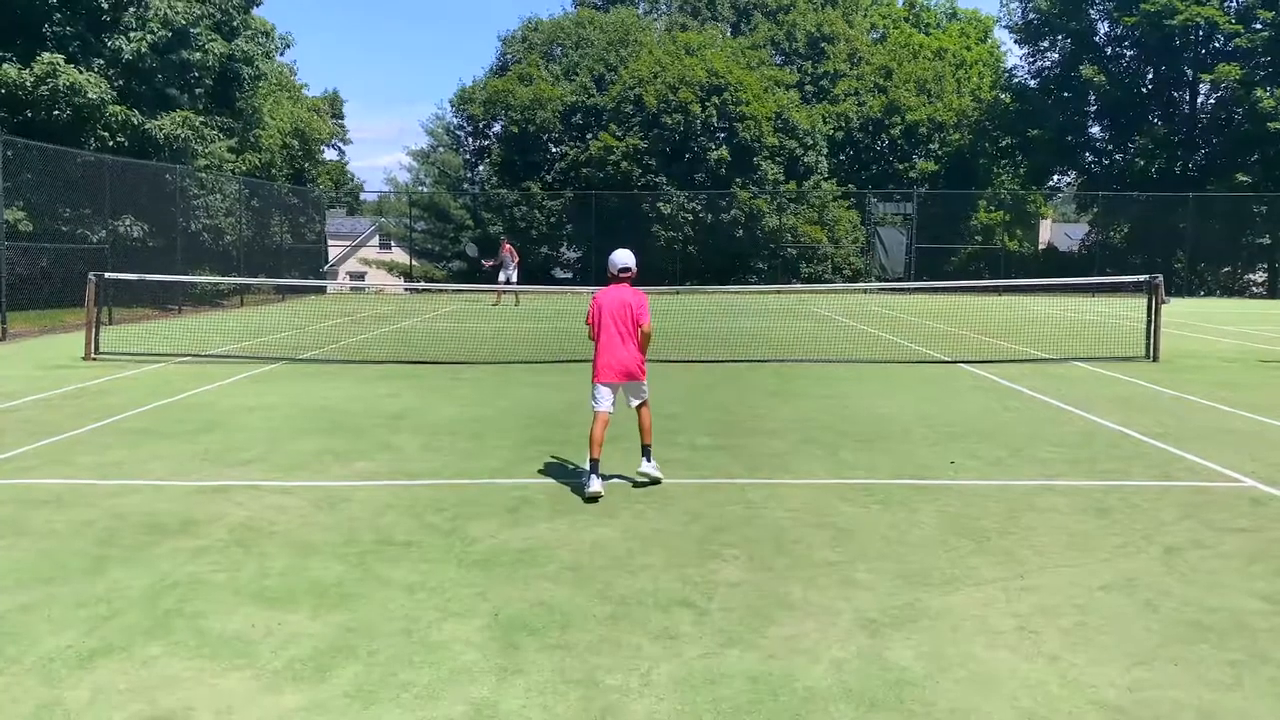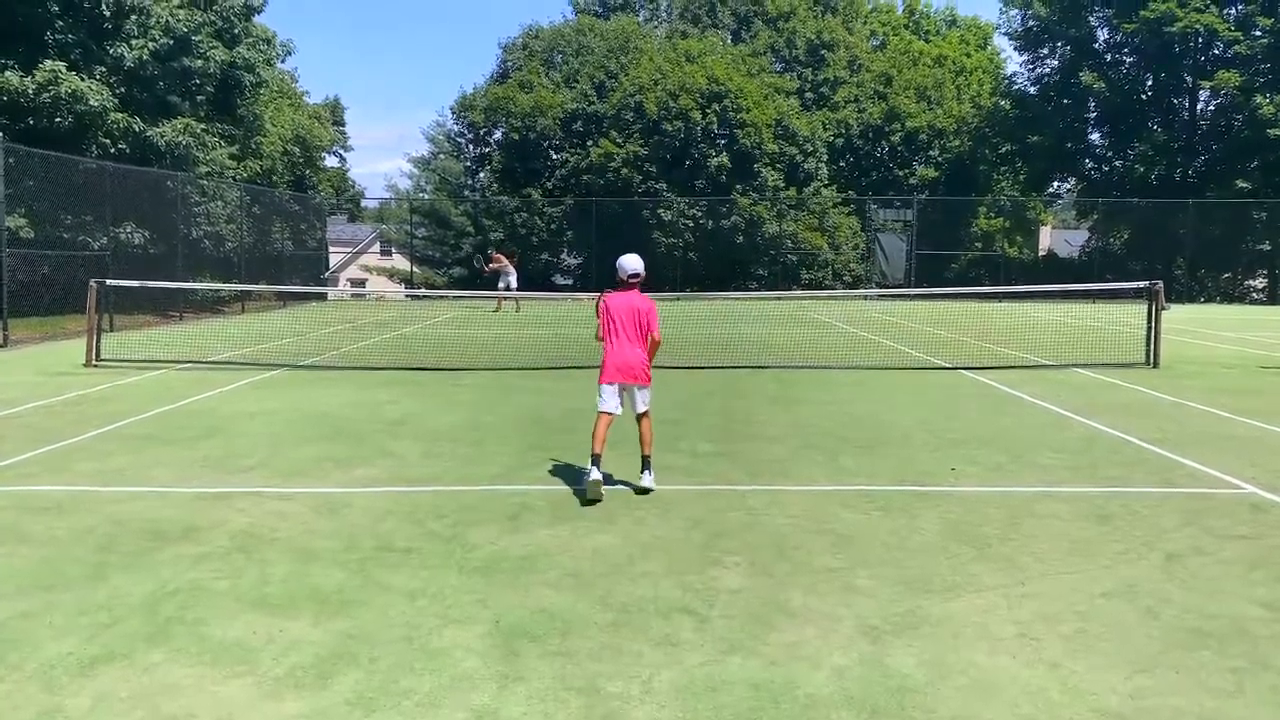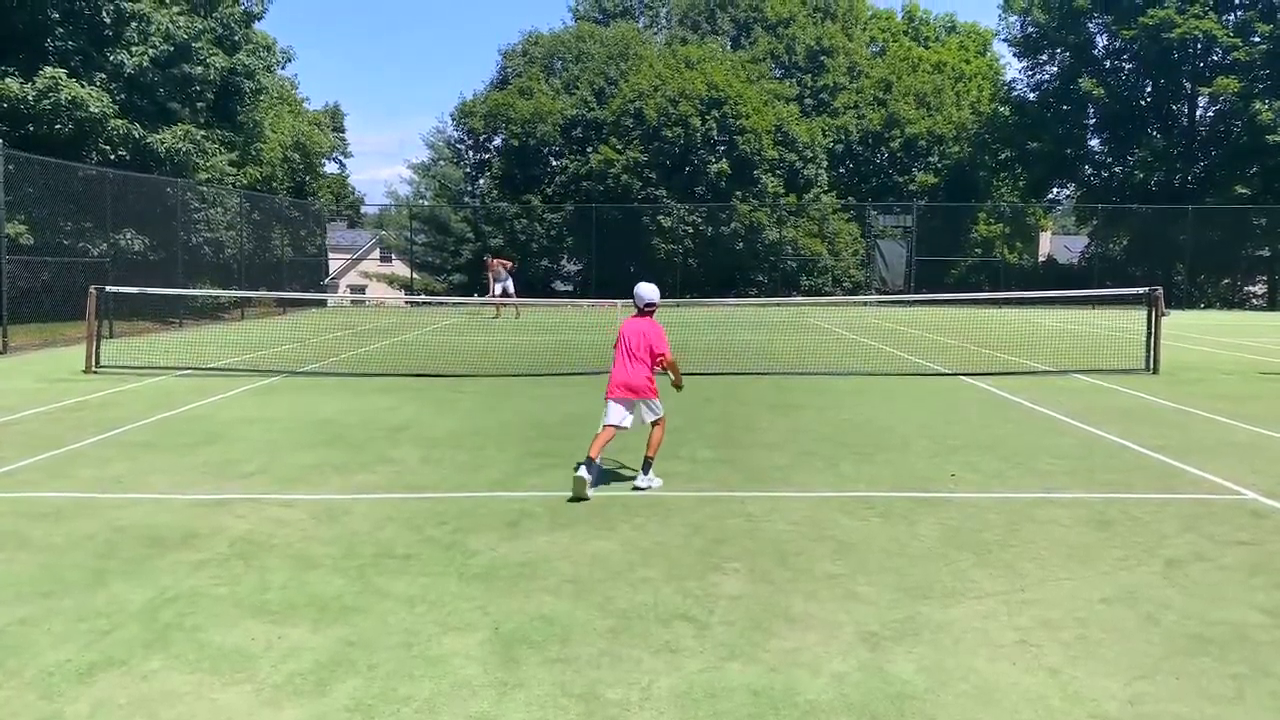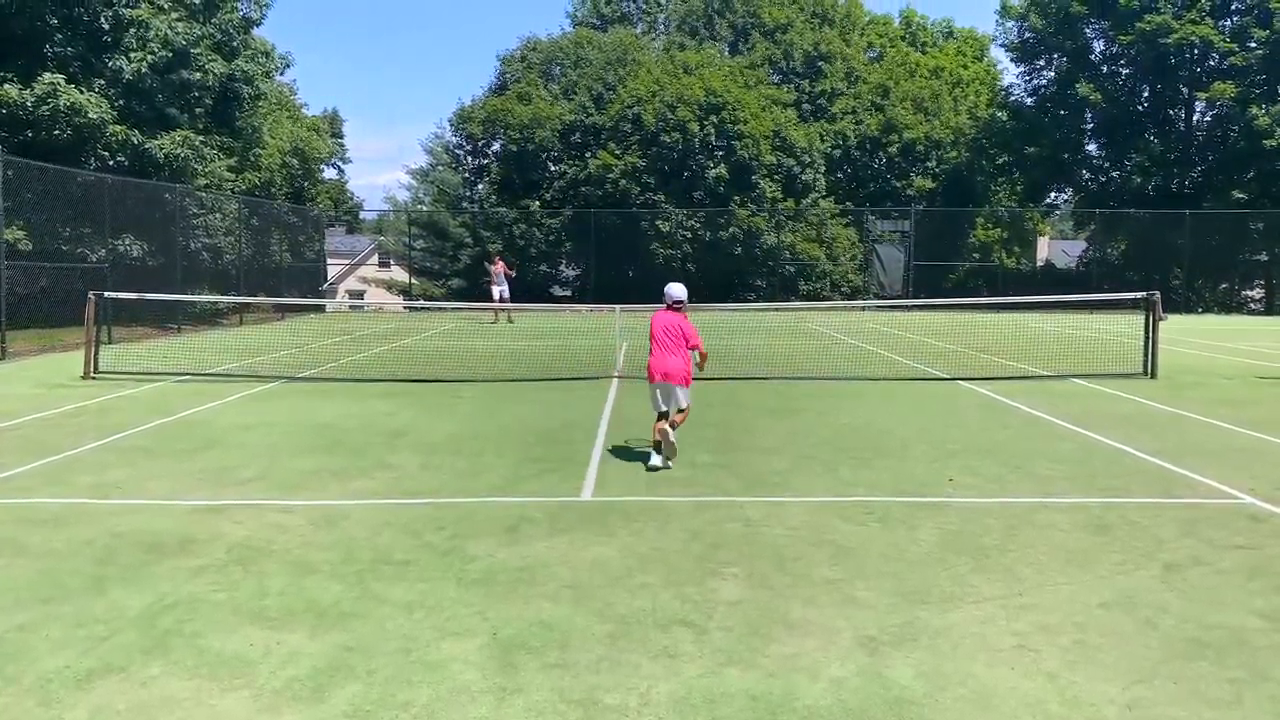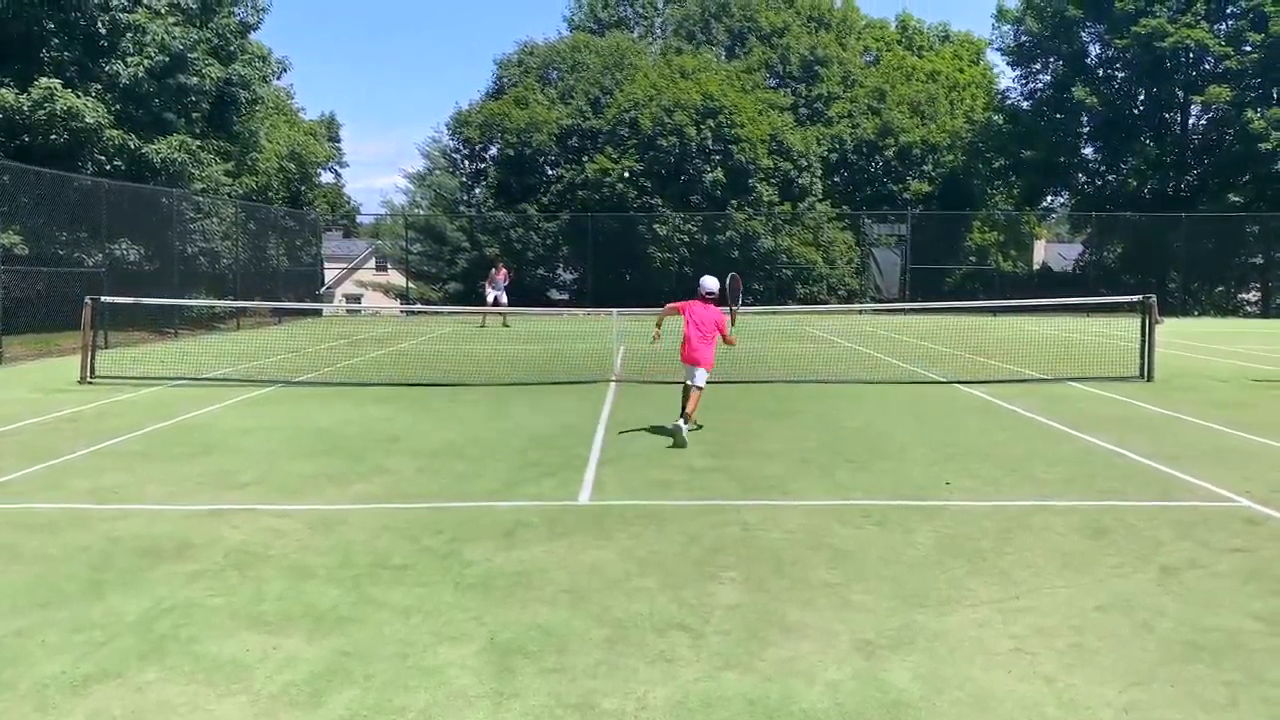
dt=0.4s
person 1, frame 1
left shoulder: (598, 297)
right shoulder: (638, 296)
left elbow: (593, 335)
right elbow: (646, 330)
right wrist: (642, 355)
left hip: (604, 366)
right hip: (631, 365)
left knee: (601, 417)
right knee: (643, 406)
left ankle: (594, 476)
right ankle: (647, 460)
person 1, frame 2
left shoulder: (607, 300)
right shoulder: (648, 304)
left elbow: (600, 336)
right elbow: (656, 338)
right wrist: (648, 361)
left hip: (612, 367)
right hip: (638, 367)
left knee: (604, 416)
right knee: (643, 418)
left ankle: (595, 469)
right ankle: (646, 473)
person 1, frame 3
left shoulder: (625, 325)
right shoulder: (655, 329)
right elbow: (668, 361)
right wrist: (678, 379)
left hip: (616, 384)
right hip: (642, 385)
left knee: (608, 431)
right knee: (658, 423)
left ankle: (586, 469)
right ankle: (645, 475)
person 1, frame 4
left shoulder: (656, 317)
right shoulder: (685, 323)
right elbow: (702, 351)
right wrist: (702, 364)
left hip: (657, 371)
right hip: (679, 372)
left knee: (662, 414)
right knee: (682, 411)
left ankle: (656, 455)
right ankle: (670, 429)
person 1, frame 5
left shoulder: (690, 305)
right shoulder: (718, 313)
left elbow: (668, 307)
right elbow: (727, 340)
left wrist: (657, 328)
right wrist: (733, 342)
left hip: (688, 354)
right hip: (705, 358)
left knee: (689, 385)
right knee: (695, 393)
left ankle: (684, 420)
right ankle: (683, 422)
